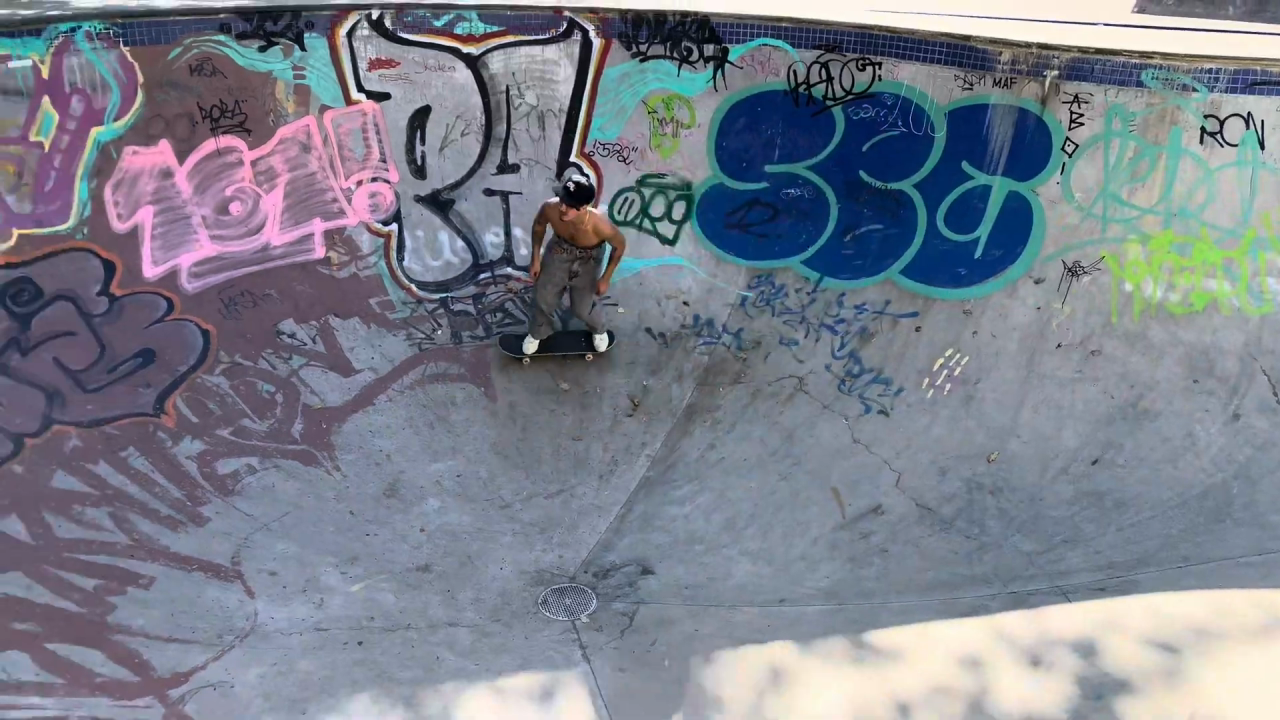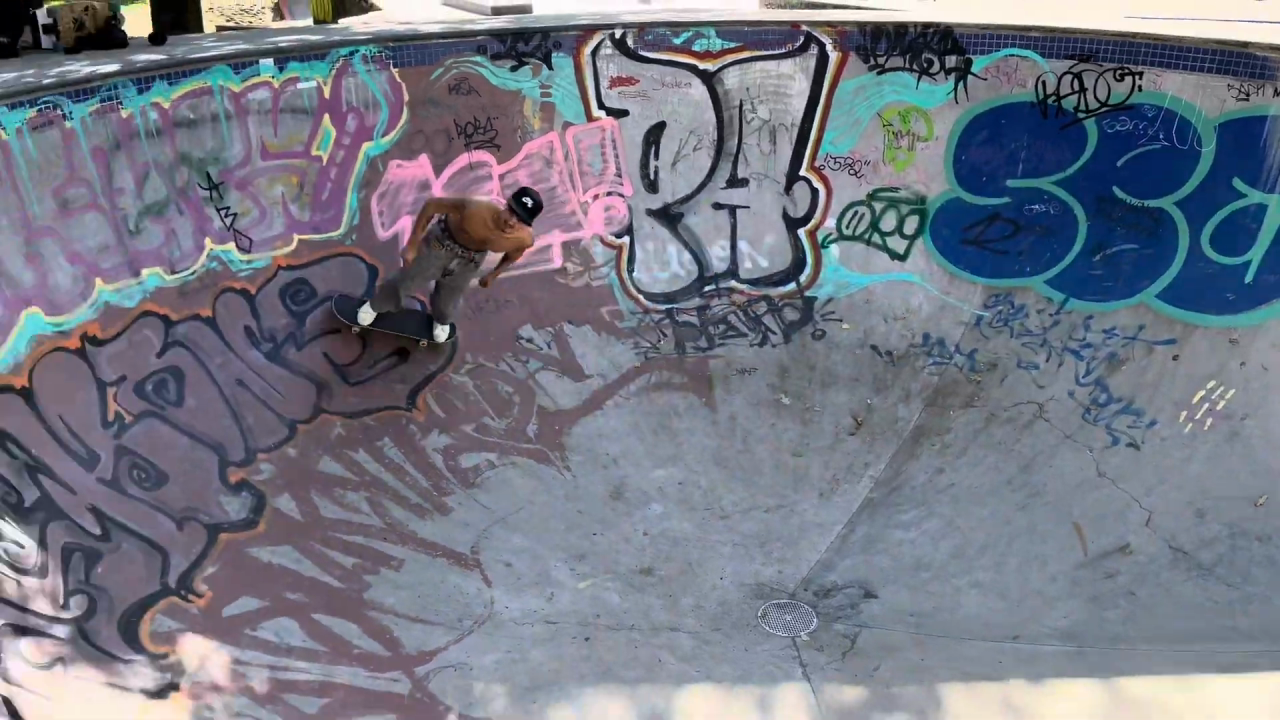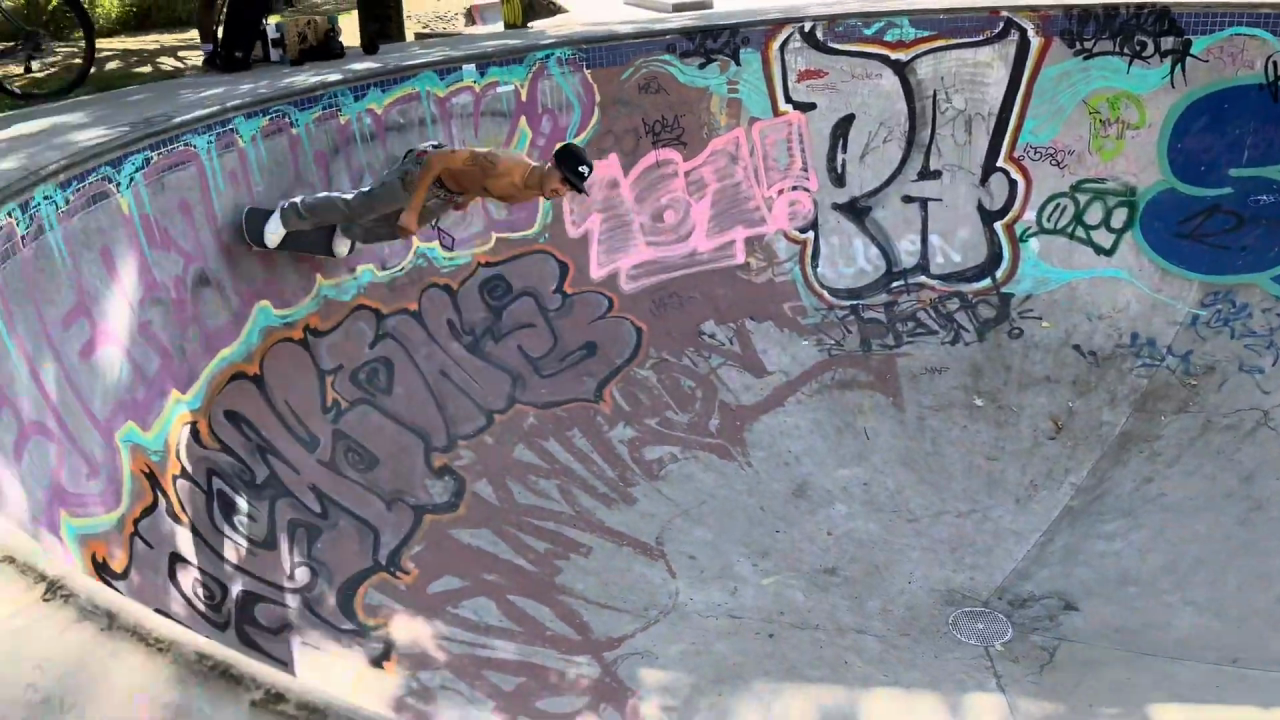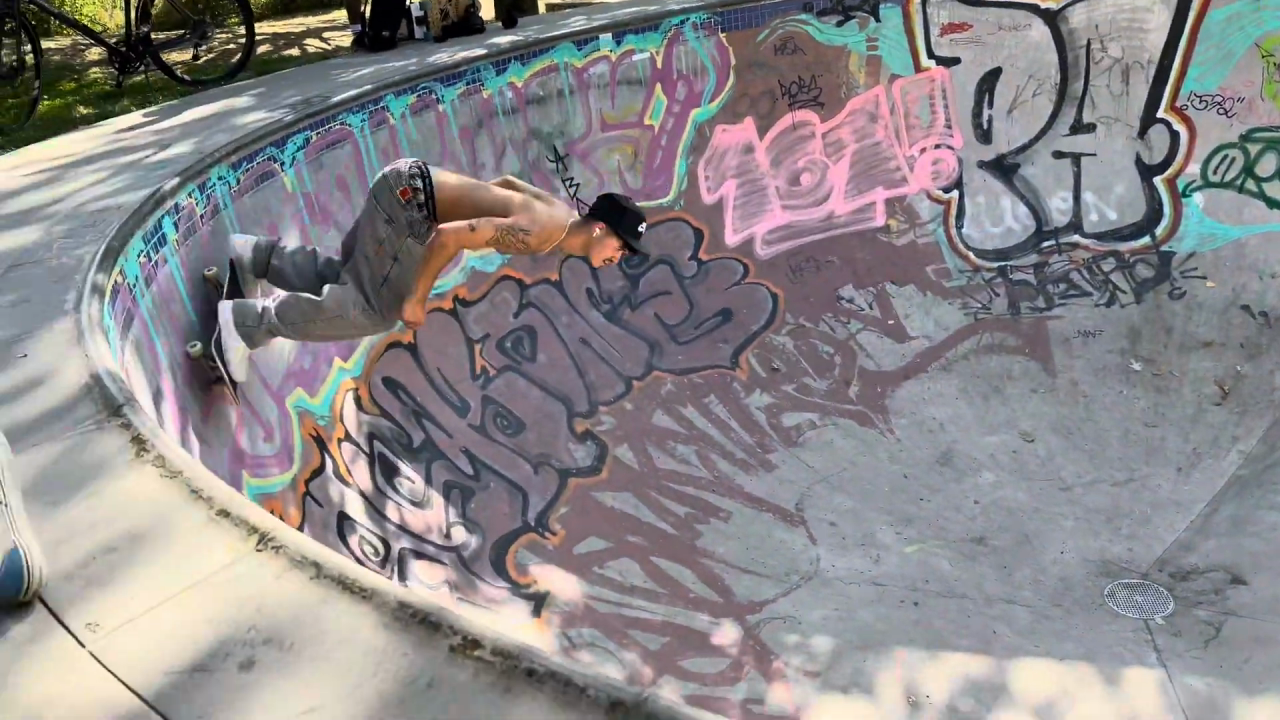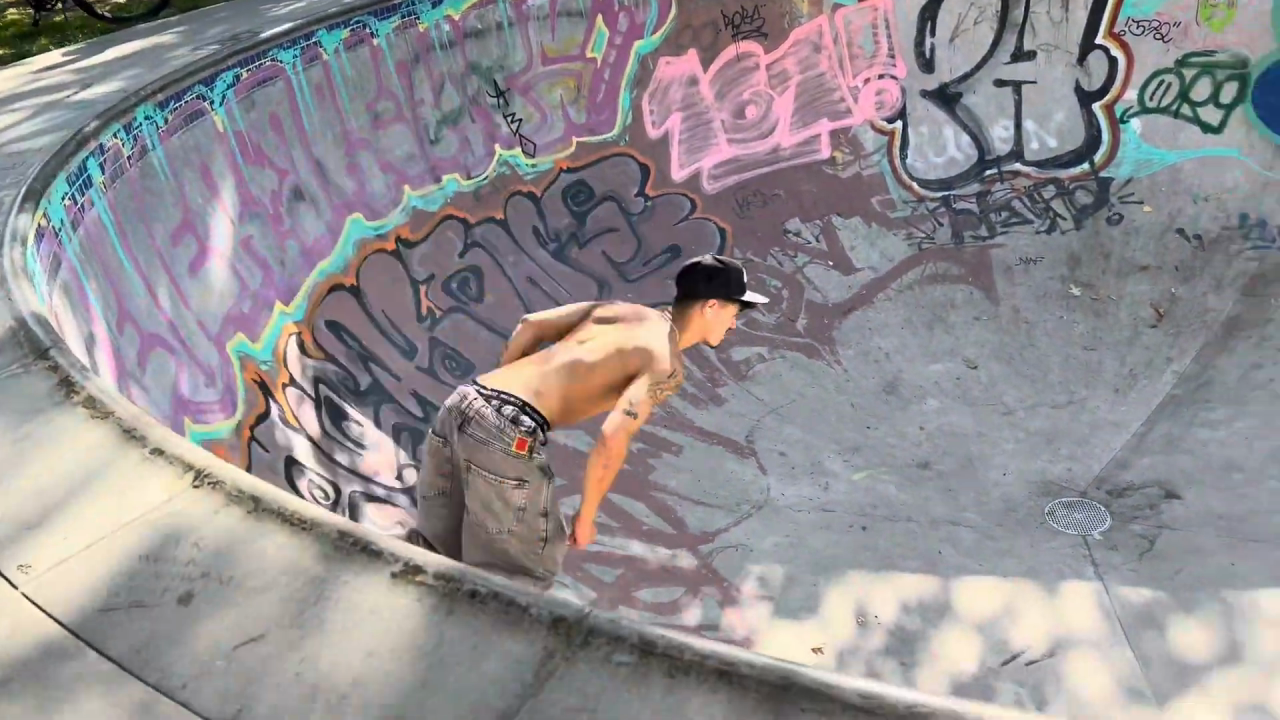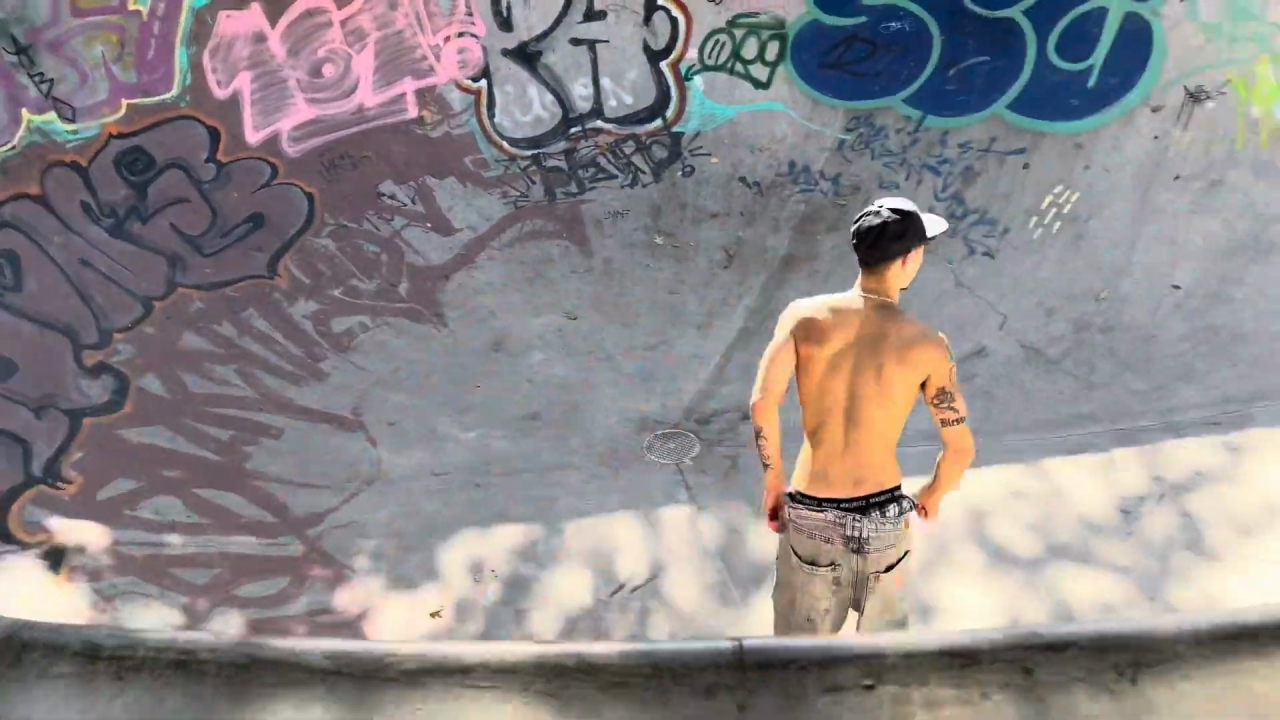
dt=0.3s
person 1, frame 1
left shoulder: (601, 225)
right shoulder: (550, 208)
left elbow: (620, 245)
right elbow: (539, 225)
left wrist: (606, 278)
right wrist: (536, 259)
left hip: (589, 255)
right hip: (561, 248)
left knee: (581, 308)
right knee: (544, 297)
left ankle: (598, 329)
right ankle: (538, 333)
person 1, frame 2
left shoulder: (525, 240)
right shoulder: (476, 208)
right elbow: (432, 204)
left wrist: (494, 275)
right wrist: (412, 244)
left hip: (472, 256)
right hip: (445, 238)
left knee: (445, 302)
right knee: (405, 281)
left ankle: (441, 319)
right ankle: (377, 305)
person 1, frame 3
left shoulder: (539, 189)
right shoulder: (505, 167)
right elbow: (441, 158)
left wrist: (469, 195)
right wrist: (411, 210)
left hip: (449, 191)
right hip: (427, 168)
left knee: (393, 227)
right knee: (358, 206)
left ankle: (349, 232)
right ankle: (291, 215)
person 1, frame 4
left shoulder: (558, 211)
right shoulder: (539, 234)
left elbow: (506, 183)
right elbow: (446, 235)
right wrist: (416, 301)
left hip: (402, 180)
right hip: (404, 195)
left knee: (346, 280)
right knee: (374, 312)
left ankle: (255, 256)
right ankle: (243, 322)
person 1, frame 5
left shoulder: (619, 311)
right shoulder: (666, 365)
left elbow: (529, 322)
right elbow: (612, 438)
right wrist: (587, 518)
left hip: (464, 408)
right hip: (507, 437)
right knee: (521, 576)
person 1, frame 6
left shoulder: (804, 316)
right shoulder: (925, 345)
left elbow: (762, 403)
right elbow: (961, 451)
left wrist: (772, 484)
right wrist: (935, 494)
left hip: (811, 522)
right hip: (880, 525)
left knee: (801, 639)
right knee: (880, 628)
